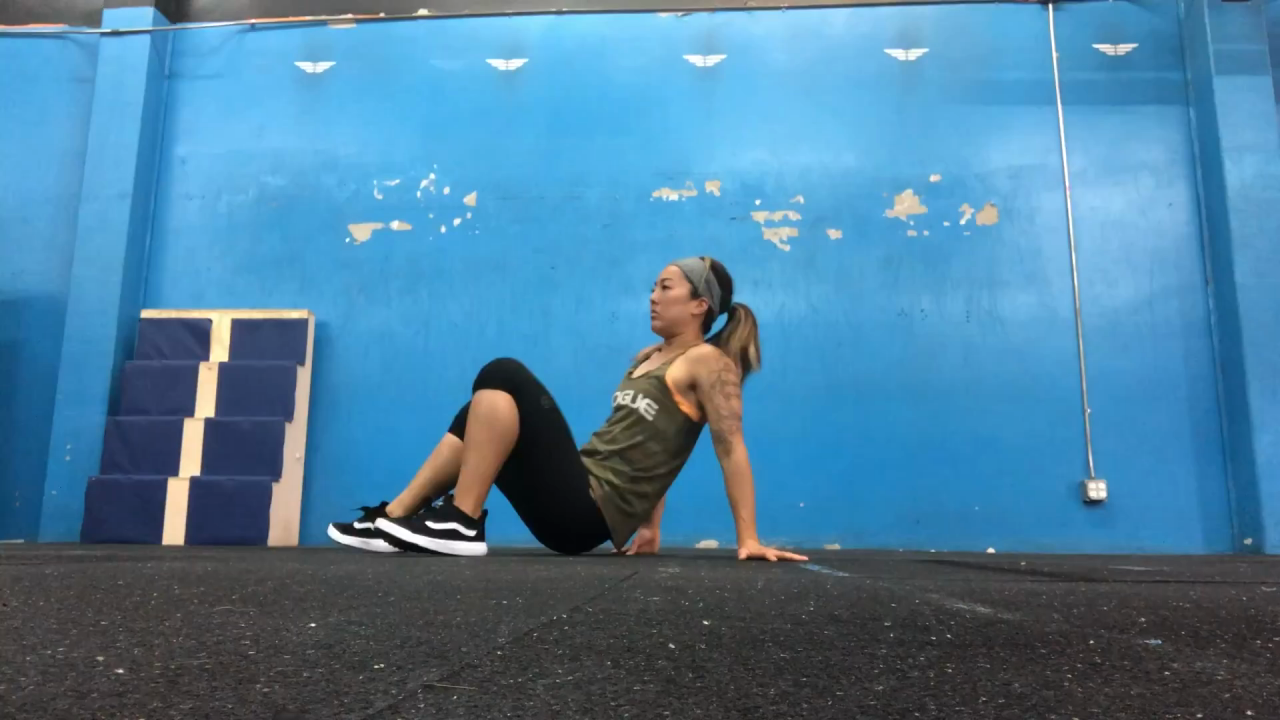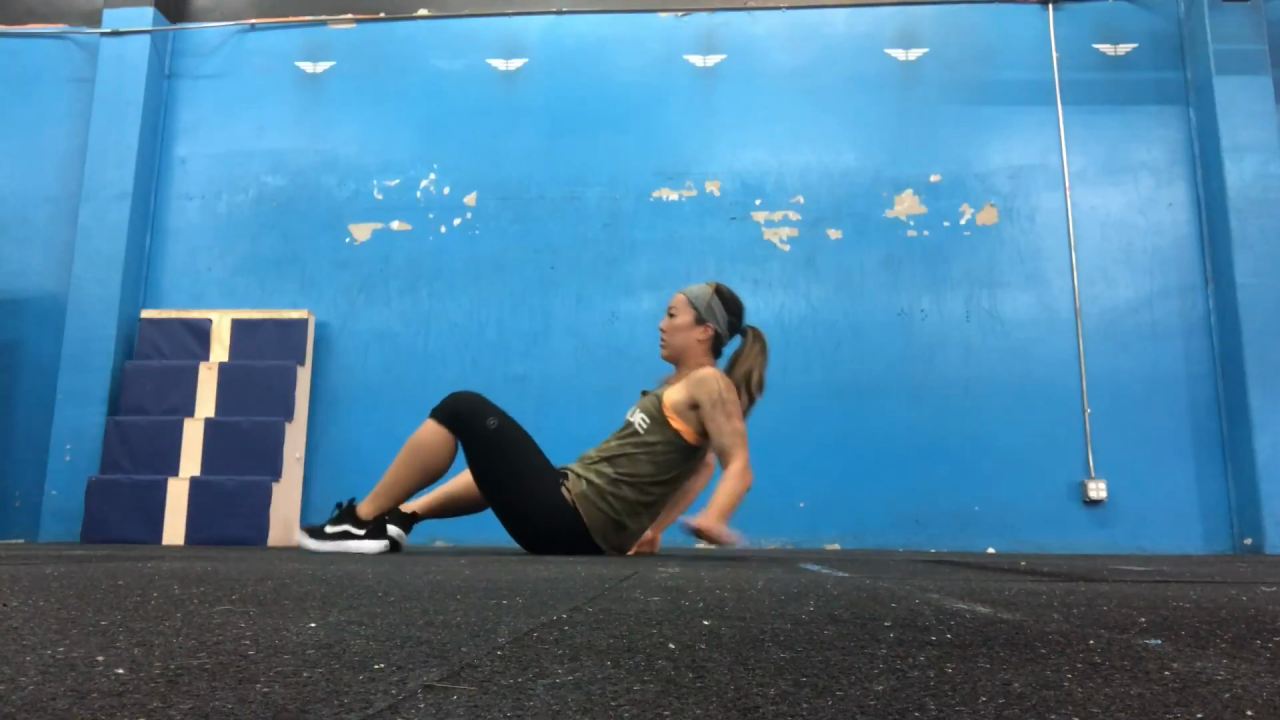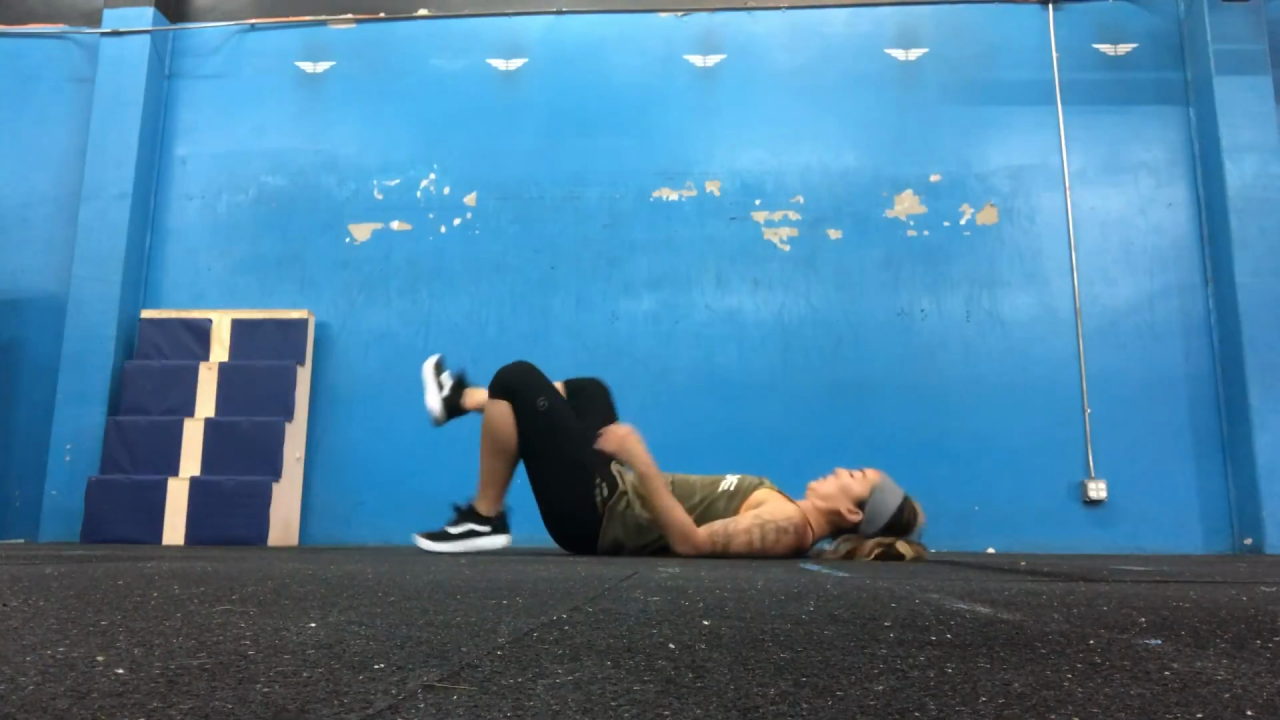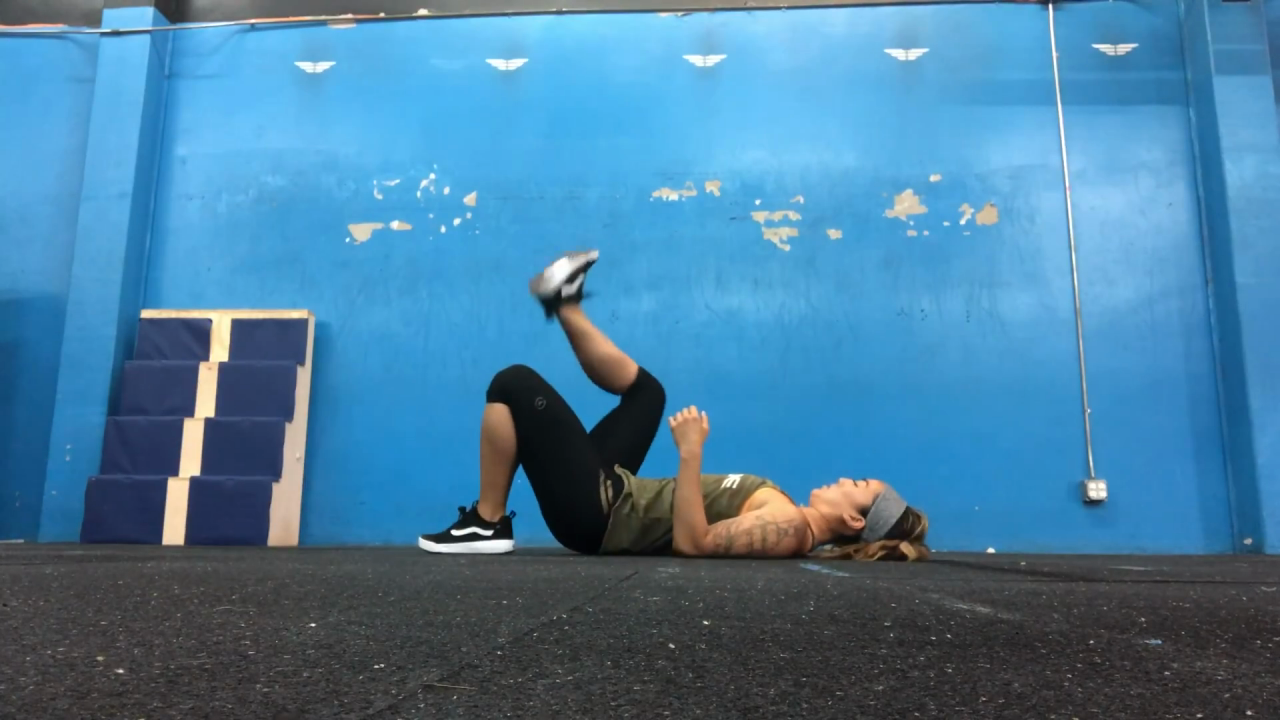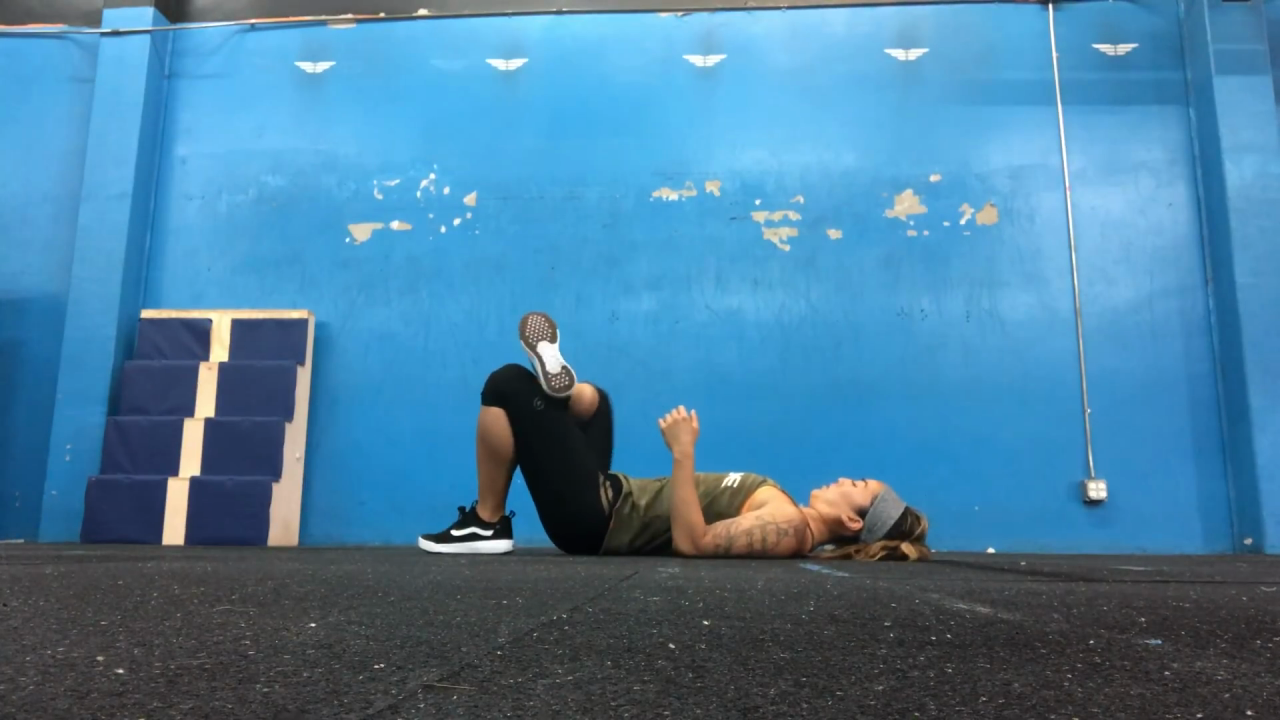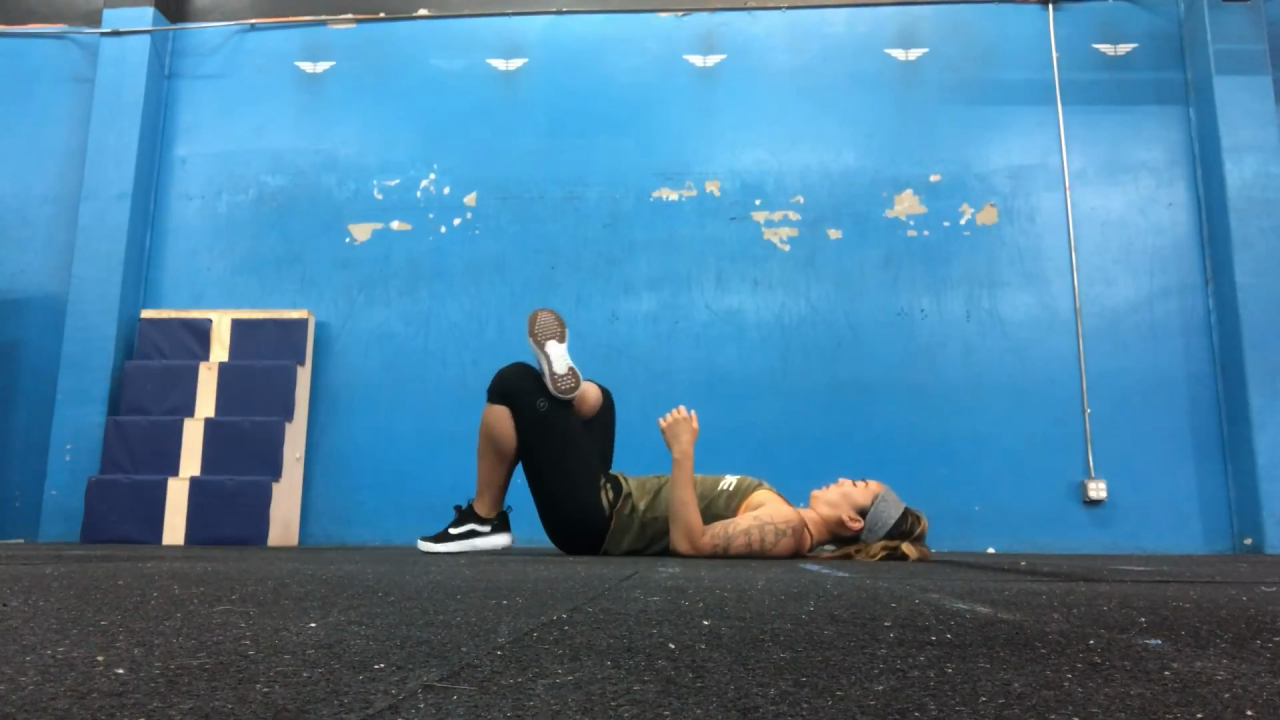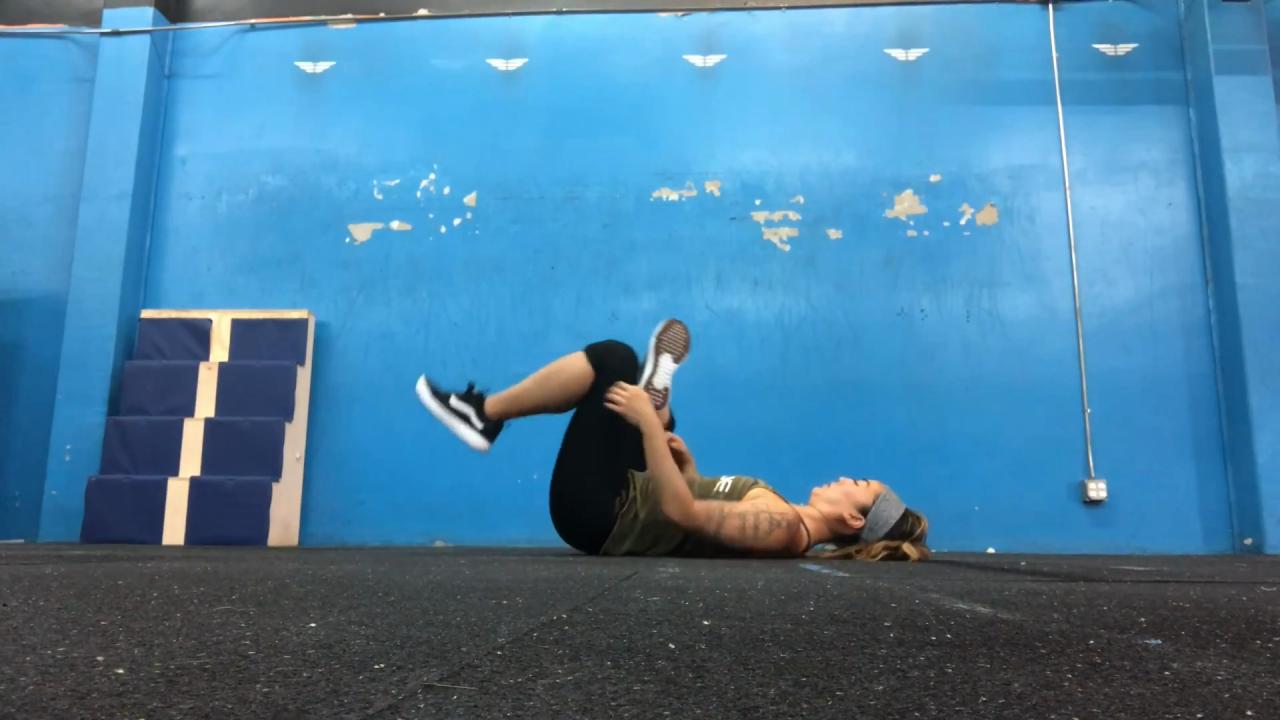
dt=0.7s
person 1, frame 1
left shoulder: (708, 363)
right shoulder: (650, 358)
left elbow: (731, 450)
left wrist: (749, 540)
right wrist: (649, 526)
left hip: (583, 515)
right hip: (573, 507)
left knee: (504, 375)
right knee: (480, 420)
left ankle: (462, 523)
right ankle: (391, 519)
person 1, frame 2
left shoulder: (710, 385)
right shoulder: (685, 384)
left elbow: (738, 466)
right elbow: (696, 467)
left wrist: (714, 519)
right wrist: (654, 527)
left hip: (566, 521)
right hip: (577, 525)
left knee: (463, 410)
right knee: (491, 462)
left ankle: (362, 523)
right ankle: (399, 518)
person 1, frame 3
left shoulder: (788, 528)
right shoulder: (791, 514)
left elbow: (687, 540)
left wrist: (643, 464)
left hip: (594, 514)
right hip: (610, 498)
left knee: (519, 377)
right knee: (587, 391)
left ankle: (484, 522)
right ankle: (460, 400)
person 1, frame 4
left shoulder: (789, 530)
right shoulder: (792, 519)
left elbow: (690, 540)
left wrist: (690, 454)
left hip: (595, 514)
right hip: (613, 495)
left knee: (514, 384)
right knee: (643, 389)
left ankle: (486, 524)
right ankle: (566, 305)
person 1, frame 5
left shoulder: (789, 530)
right shoulder: (790, 520)
left elbow: (691, 541)
left wrist: (683, 453)
left hip: (591, 520)
right hip: (606, 505)
left knee: (508, 384)
left ankle: (486, 525)
right ankle: (559, 383)
person 1, frame 6
left shoulder: (787, 533)
right shoulder: (791, 523)
left elbow: (689, 541)
left wrist: (682, 453)
left hip: (592, 521)
right hip: (608, 503)
left knee: (514, 382)
left ankle: (484, 518)
right ankle: (565, 383)
person 1, frame 7
left shoulder: (783, 529)
right shoulder: (784, 520)
left elbow: (681, 510)
left wrist: (642, 420)
right wrist: (686, 463)
left hip: (597, 518)
right hip: (611, 511)
left knee: (611, 361)
left ankle: (485, 415)
